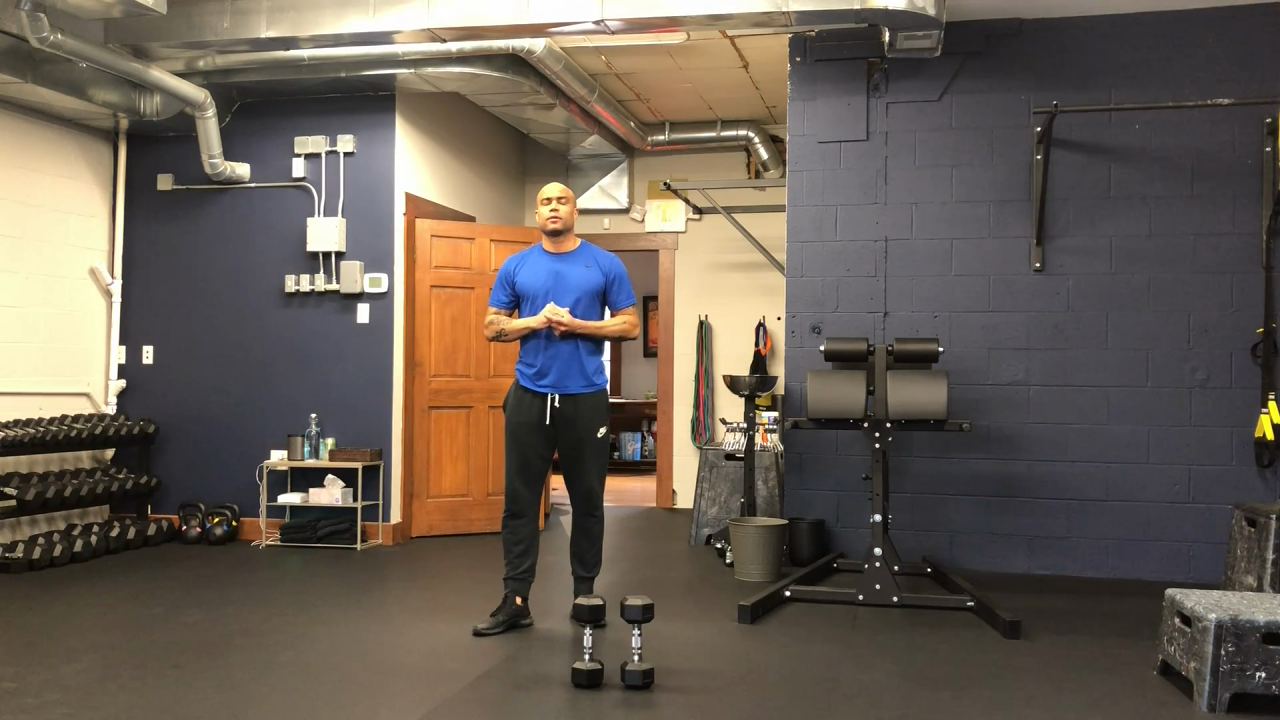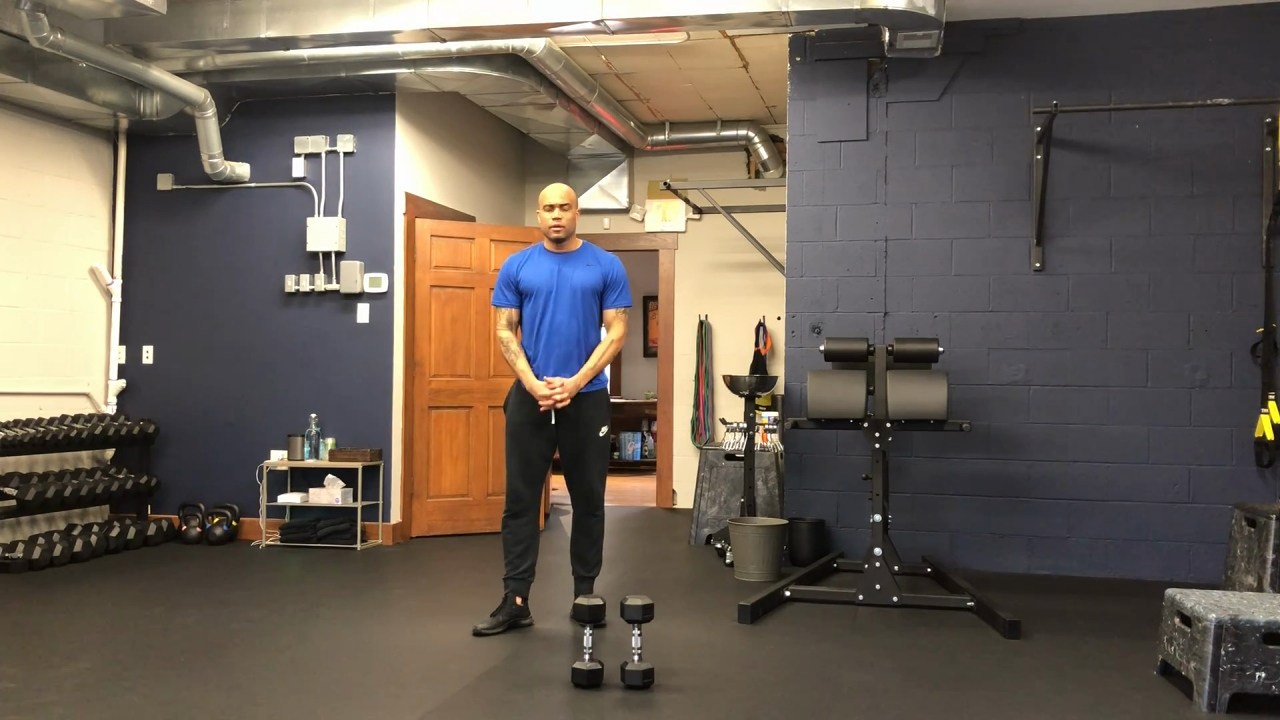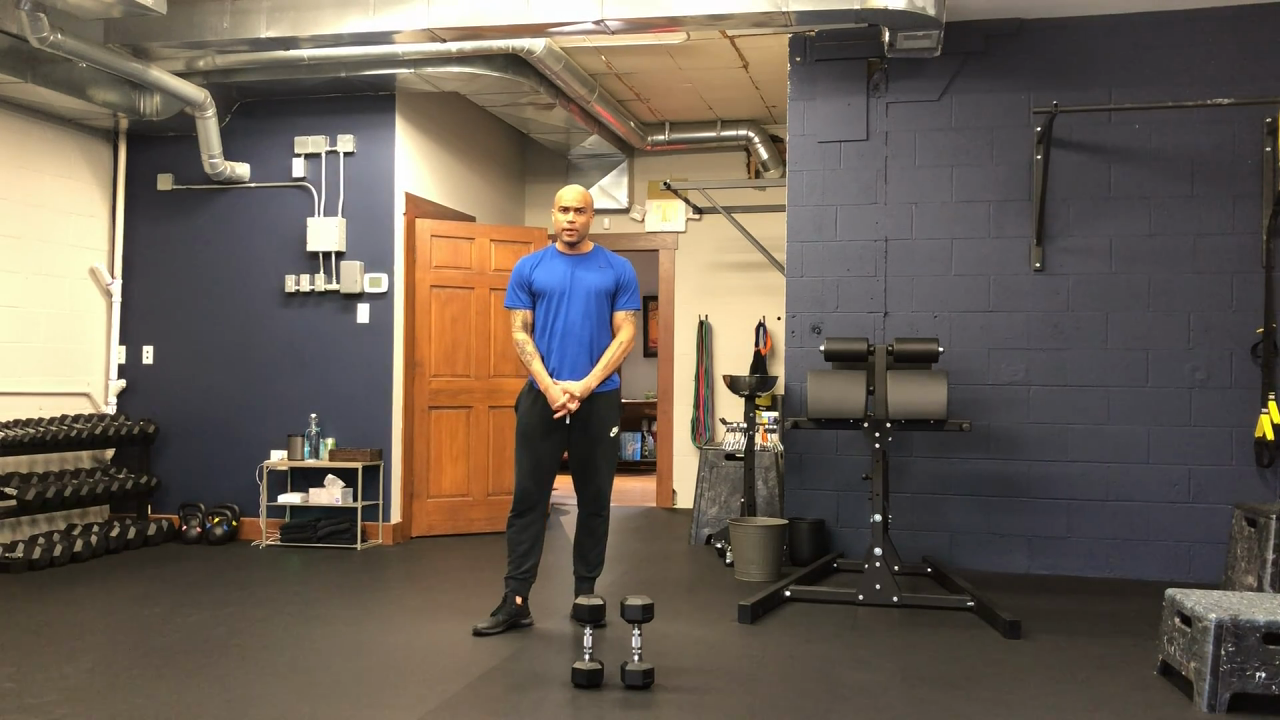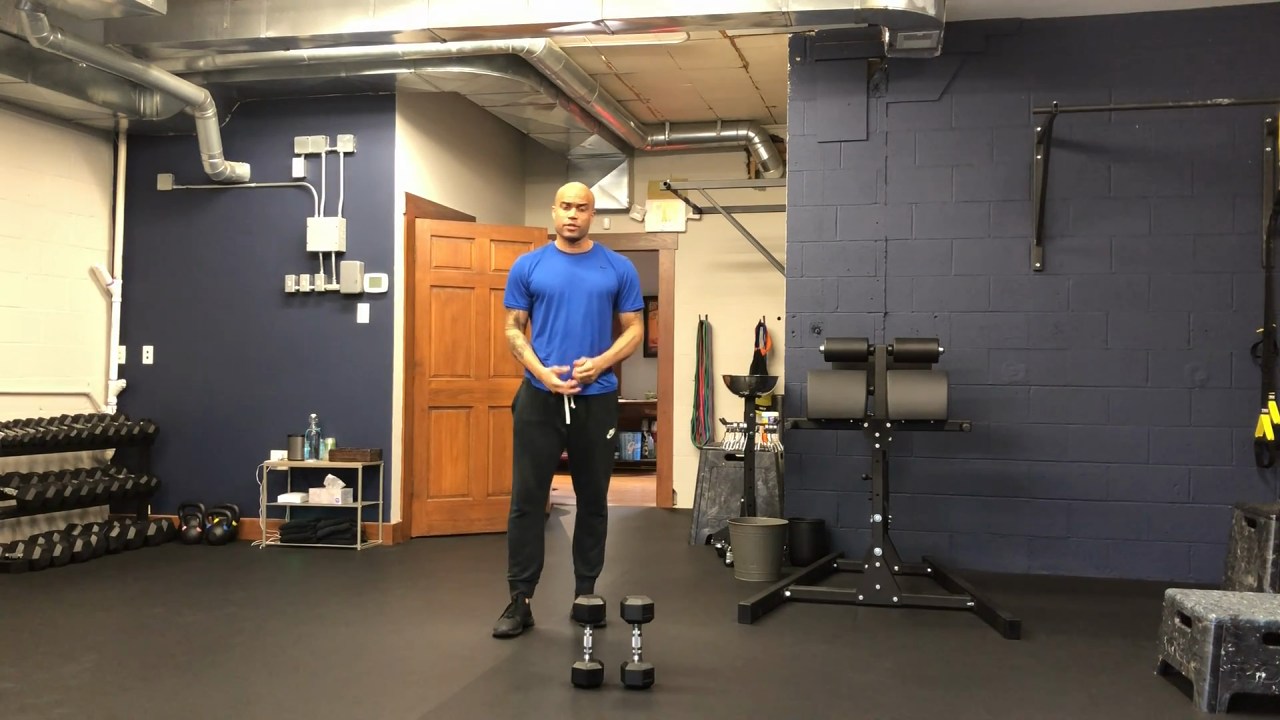
dt=1s
person 1, frame 1
left shoulder: (605, 265)
right shoulder: (515, 266)
left elbow: (630, 325)
right elbow: (491, 326)
left wrist: (578, 324)
right wrist: (535, 321)
left hip: (586, 398)
right hip: (529, 396)
left knee: (587, 502)
right knee: (520, 501)
left ankle: (585, 595)
right ankle: (516, 600)
person 1, frame 2
left shoulder: (606, 266)
right shoulder: (517, 266)
left elbow: (616, 332)
right elbow: (505, 331)
left wrist: (575, 382)
right wrist: (533, 383)
left hip: (587, 398)
right hip: (529, 397)
left knee: (588, 501)
right knee: (520, 500)
left ankle: (585, 595)
right ankle: (516, 599)
person 1, frame 3
left shoulder: (618, 269)
right shoulder: (529, 268)
left elbow: (626, 334)
right elbow: (520, 333)
left wrist: (585, 385)
right wrist: (550, 387)
left hip: (599, 399)
right hip: (541, 397)
left knee: (594, 501)
right knee: (528, 499)
left ankle: (585, 593)
right ankle: (516, 598)
person 1, frame 4
left shoulder: (618, 268)
right shoulder: (527, 266)
left elbow: (634, 331)
right elbow: (512, 329)
left wrist: (599, 363)
right wrist: (541, 371)
left hip: (596, 398)
right hip: (539, 396)
left knee: (592, 500)
right knee: (527, 500)
left ankle: (586, 593)
right ankle: (520, 599)
